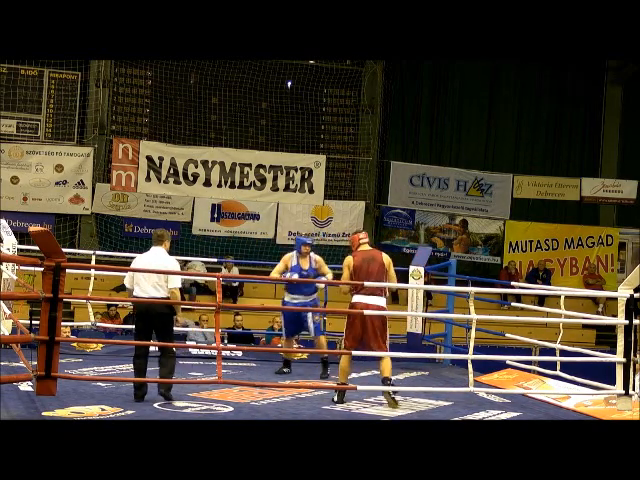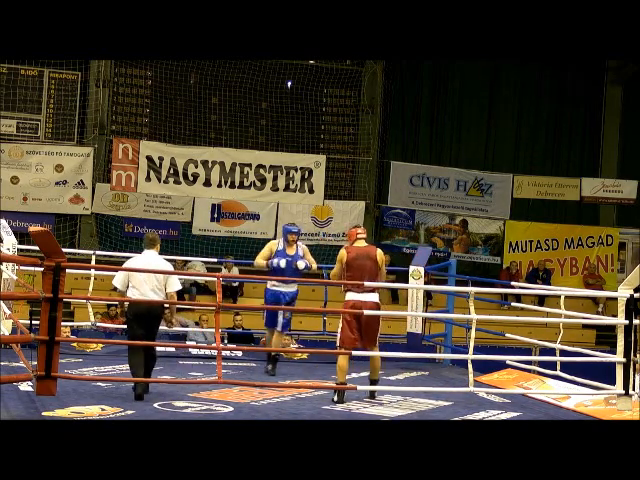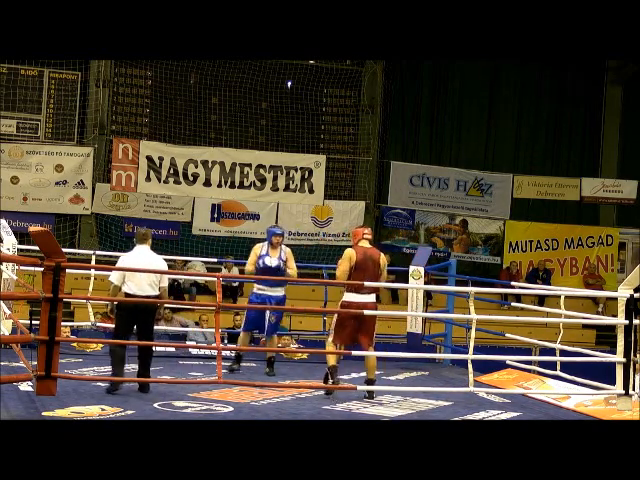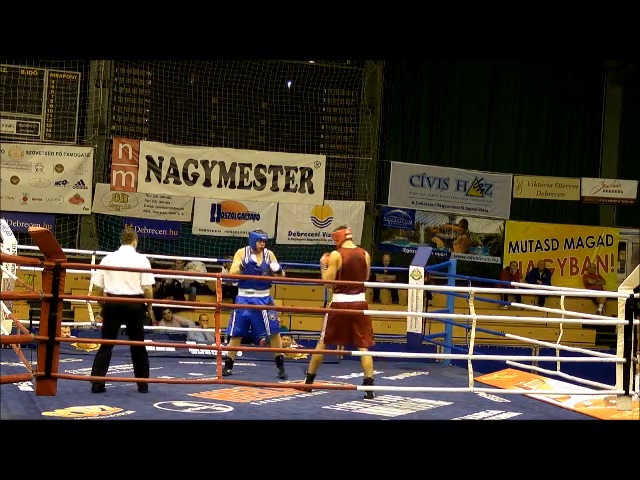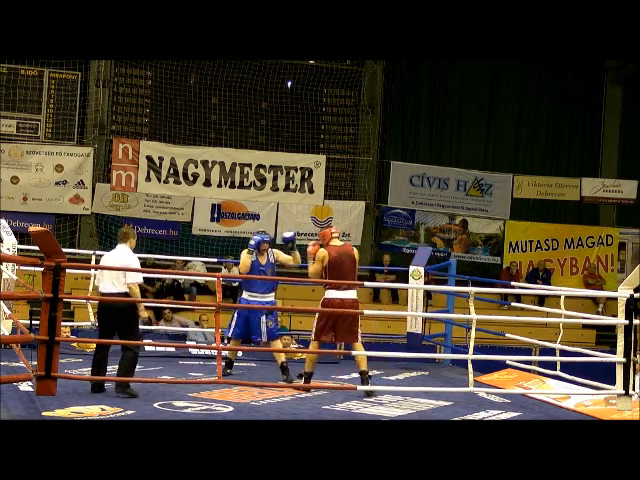
dt=0.3s
person 1, frame 1
left shoulder: (350, 259)
right shoulder: (384, 257)
left elbow: (344, 289)
right elbow: (393, 285)
left hip: (358, 304)
right hip: (378, 306)
left knee: (348, 350)
right knee: (383, 351)
left ankle: (340, 393)
right ankle: (387, 385)
person 1, frame 2
left shoulder: (344, 252)
right shoulder: (378, 253)
left elbow: (334, 278)
right elbow: (382, 280)
left hip: (352, 302)
right hip: (372, 302)
left knee: (344, 348)
right knee: (373, 347)
left ankle: (340, 392)
right ankle: (373, 388)
person 1, frame 3
left shoulder: (350, 252)
right shoulder: (380, 256)
left elbow: (340, 279)
right elbow: (382, 282)
left wrist: (340, 266)
left hip: (350, 301)
right hip: (370, 303)
left knee: (333, 341)
right knee: (368, 346)
left ankle: (332, 374)
right ankle: (370, 389)
person 1, frame 4
left shoulder: (336, 255)
right shoulder: (365, 254)
left elbow: (328, 282)
right elbow: (365, 279)
left wrist: (324, 266)
left hip: (340, 303)
right hip: (360, 302)
left knee: (323, 342)
right knee: (364, 346)
left ankle: (308, 380)
right ankle: (369, 386)
person 1, frame 5
left shoulder: (323, 252)
right shoulder: (353, 250)
left elbow: (313, 276)
left wrist: (310, 256)
left hip: (331, 299)
right hip: (351, 299)
left knee: (315, 340)
right knee: (355, 341)
left ankle: (306, 380)
right ankle: (365, 379)
person 2, frame 1
left shoulder: (139, 259)
right shoulder: (170, 261)
left elbow: (130, 288)
right elbow: (174, 291)
right wrist: (178, 312)
left hip: (141, 305)
right hip: (161, 306)
left knee: (141, 350)
right knee: (167, 350)
left ankle: (140, 391)
right ankle: (164, 387)
person 2, frame 2
left shoulder: (131, 262)
right shoulder: (165, 265)
left elbow: (120, 289)
right elbow: (172, 295)
right wrist: (172, 315)
left hip: (135, 308)
right hip: (155, 308)
left knee: (135, 349)
right knee: (148, 347)
left ankle: (140, 387)
right ankle: (143, 384)
person 2, frame 3
left shoulder: (126, 258)
right shoulder: (159, 260)
left elbow: (115, 285)
right elbow: (164, 289)
left wrist: (111, 304)
right wrist: (159, 305)
left hip: (129, 302)
right hip: (149, 303)
left knee: (118, 341)
right knee: (145, 344)
left ankle: (116, 378)
right ankle: (144, 384)
person 2, frame 4
left shoulder: (108, 258)
right shoulder: (141, 259)
left elbow: (98, 287)
right elbow: (147, 288)
left wrist: (101, 305)
right wrist: (149, 307)
left hip: (113, 303)
right hip: (134, 303)
left knee: (106, 343)
right knee: (138, 344)
left ankle: (97, 383)
right ankle: (143, 384)
person 2, frame 5
left shoulder: (106, 256)
right shoulder: (130, 257)
left elbow: (99, 284)
right elbow: (133, 286)
right wrist: (141, 309)
left hip: (105, 301)
right hip: (123, 302)
left knee: (103, 343)
right knee: (131, 344)
left ankle: (97, 384)
right ankle: (122, 383)
person 3, frame 1
left shoulder: (316, 259)
right shoulder: (288, 258)
left elbow: (329, 274)
right elbow: (273, 275)
left wrist: (325, 280)
right wrist: (286, 276)
left hip: (310, 302)
right hip: (291, 302)
left knee: (318, 333)
right knee: (288, 336)
left ankle: (325, 366)
right ankle: (287, 364)
person 3, frame 2
left shoulder: (302, 248)
right shoulder: (273, 244)
left elbow: (314, 266)
right elbow: (257, 262)
left wrist: (308, 266)
right wrist: (271, 263)
left hip: (289, 293)
right hip: (273, 291)
left knee: (281, 328)
right knee: (270, 327)
left ankle: (273, 361)
right ankle: (270, 358)
person 3, frame 3
left shoulder: (286, 251)
right shoulder: (259, 248)
left elbow: (294, 275)
right elbow: (247, 271)
left wrist: (283, 267)
right wrist: (258, 265)
left hip: (277, 297)
right hip: (258, 295)
left knee: (271, 332)
right knee: (246, 329)
left ankle: (270, 364)
right ankle: (236, 361)
person 3, frame 4
left shoulder: (269, 254)
right shoulder: (242, 252)
left elbow: (281, 278)
right elbow: (231, 275)
left wrist: (278, 270)
right wrist: (243, 264)
left hip: (264, 298)
right hip: (244, 298)
left knee: (274, 331)
right knee: (236, 334)
left ankle: (280, 364)
right ankle: (228, 365)
person 3, frame 5
left shoulder: (274, 253)
right shoulder: (246, 252)
left elbow: (295, 262)
right elbow: (243, 269)
left wrist: (291, 246)
right wrist: (251, 249)
left hip: (267, 302)
right hip: (247, 301)
left knee: (273, 337)
right knee: (235, 335)
left ankle: (285, 371)
right ankle: (228, 366)
